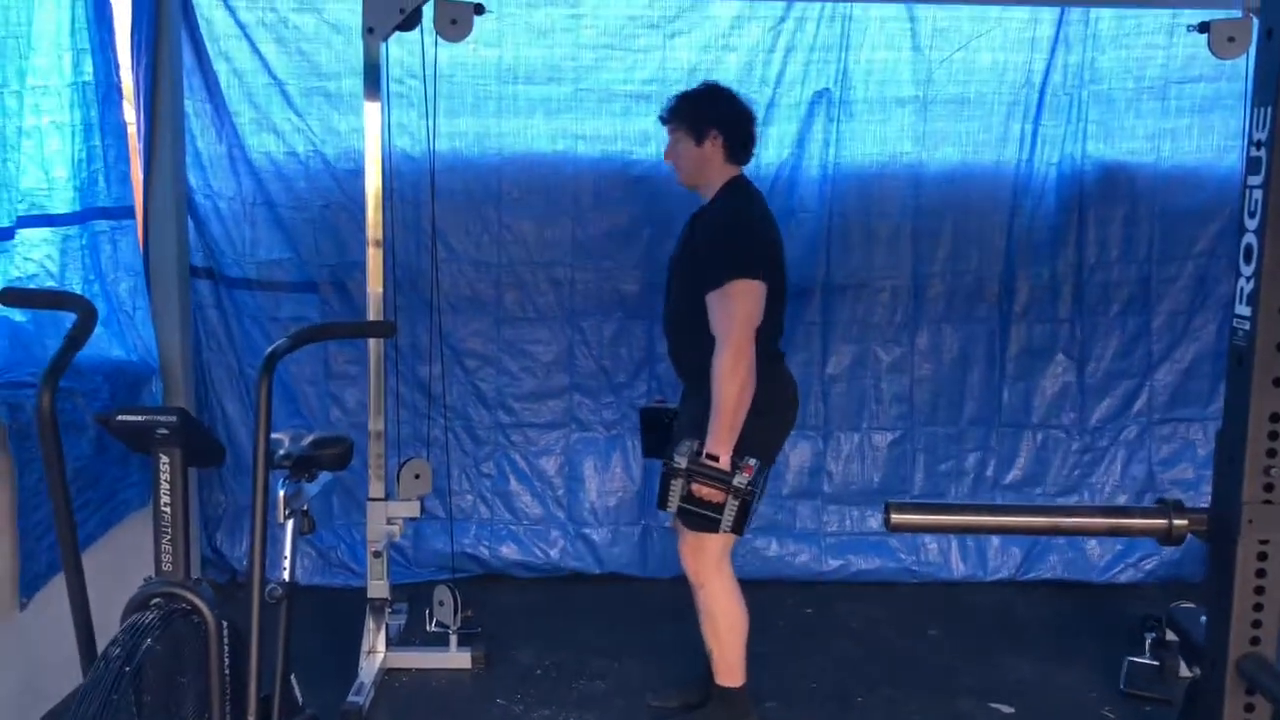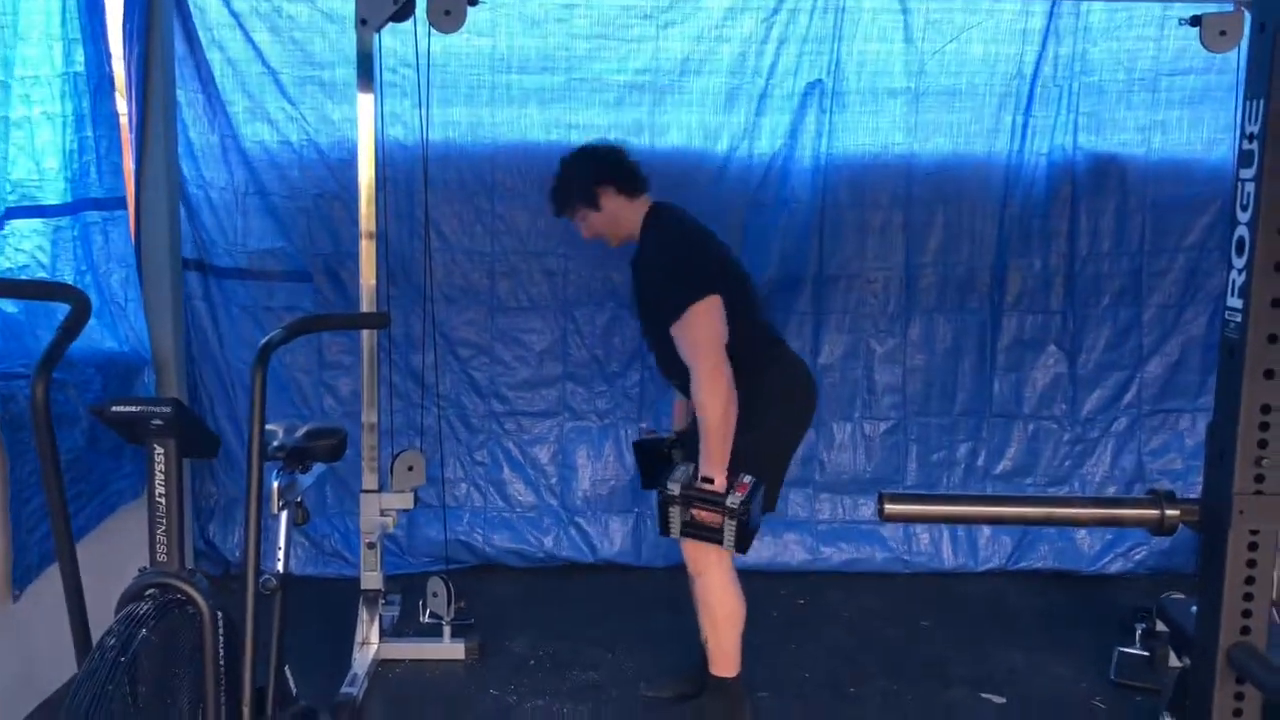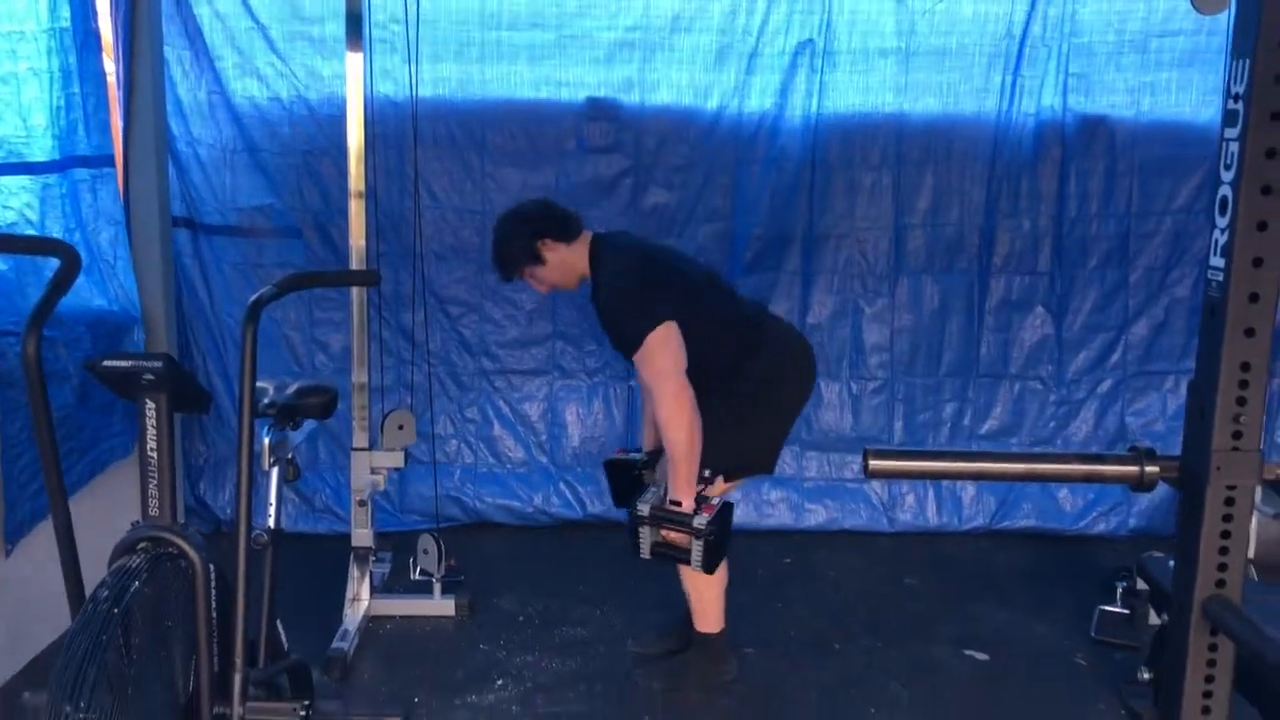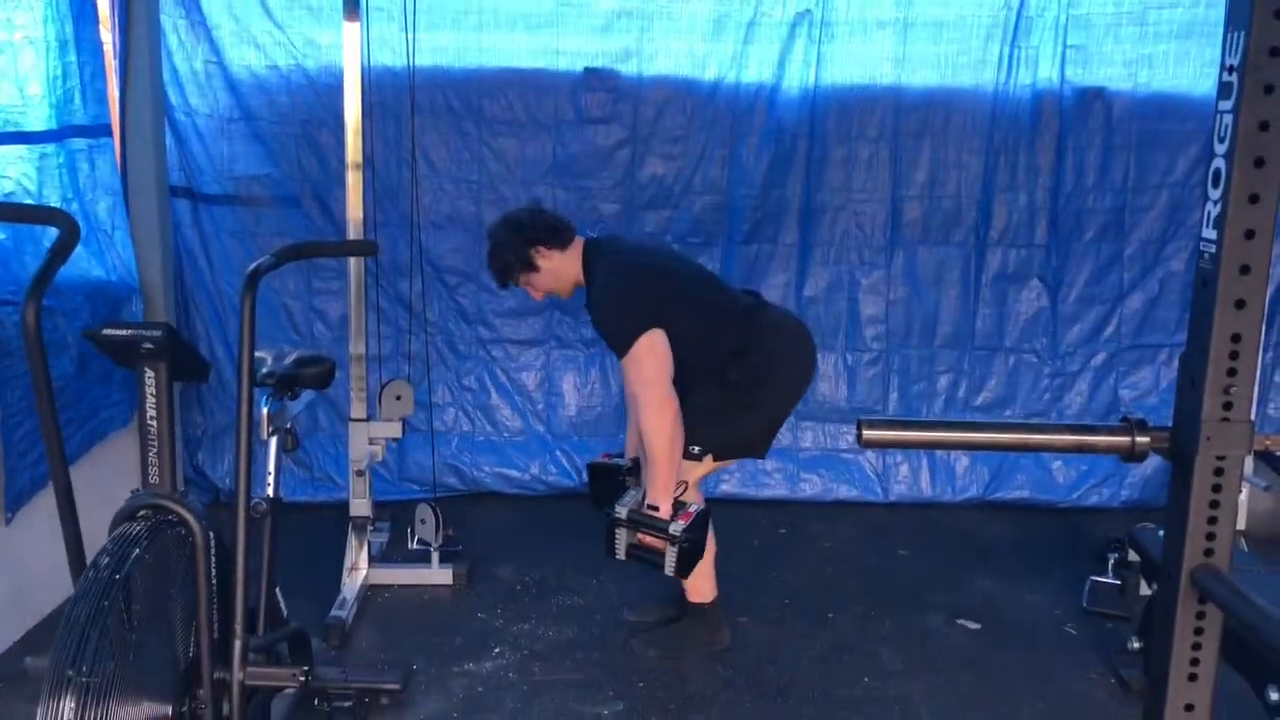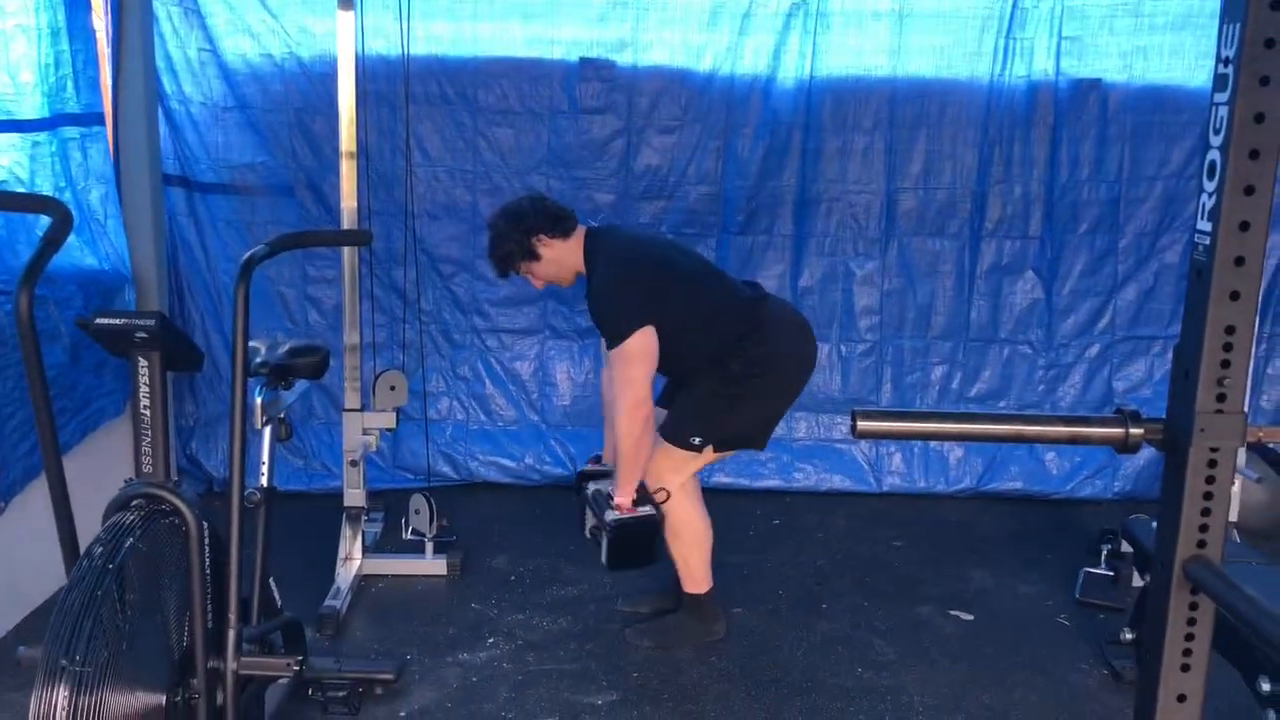
dt=0.5s
person 1, frame 1
left shoulder: (734, 222)
right shoulder: (722, 214)
left elbow: (736, 350)
left wrist: (717, 449)
right wrist: (696, 420)
left hip: (738, 410)
right hip: (714, 401)
left knee: (703, 554)
right knee: (697, 545)
person 1, frame 2
left shoulder: (667, 253)
right shoulder: (664, 238)
left elbow: (711, 371)
left wrist: (712, 471)
right wrist: (682, 435)
left hip: (766, 402)
right hip: (761, 394)
left knee: (704, 545)
right knee: (697, 537)
right ankle: (711, 669)
person 1, frame 3
left shoulder: (621, 284)
right shoulder: (618, 261)
left elbow: (674, 398)
right elbow: (659, 372)
left wrist: (682, 493)
right wrist: (650, 449)
left hip: (767, 374)
right hip: (754, 364)
left knee: (686, 511)
right knee: (683, 500)
left ankle: (710, 651)
right ankle: (698, 625)
person 1, frame 4
left shoulder: (615, 291)
right shoulder: (611, 263)
left elbow: (659, 407)
right elbow: (640, 374)
left wrist: (659, 503)
right wrist: (633, 453)
left hip: (769, 363)
right hip: (757, 348)
left knee: (669, 478)
right knee: (664, 466)
left ankle: (704, 621)
right ankle: (692, 595)
person 1, frame 5
left shoulder: (615, 280)
right shoulder: (610, 254)
left elbow: (635, 405)
right elbow: (617, 370)
left wrist: (623, 494)
right wrist: (610, 458)
left hip: (770, 355)
right hip: (750, 340)
left knee: (664, 472)
right knee: (662, 452)
left ankle: (700, 612)
right ankle: (687, 587)
